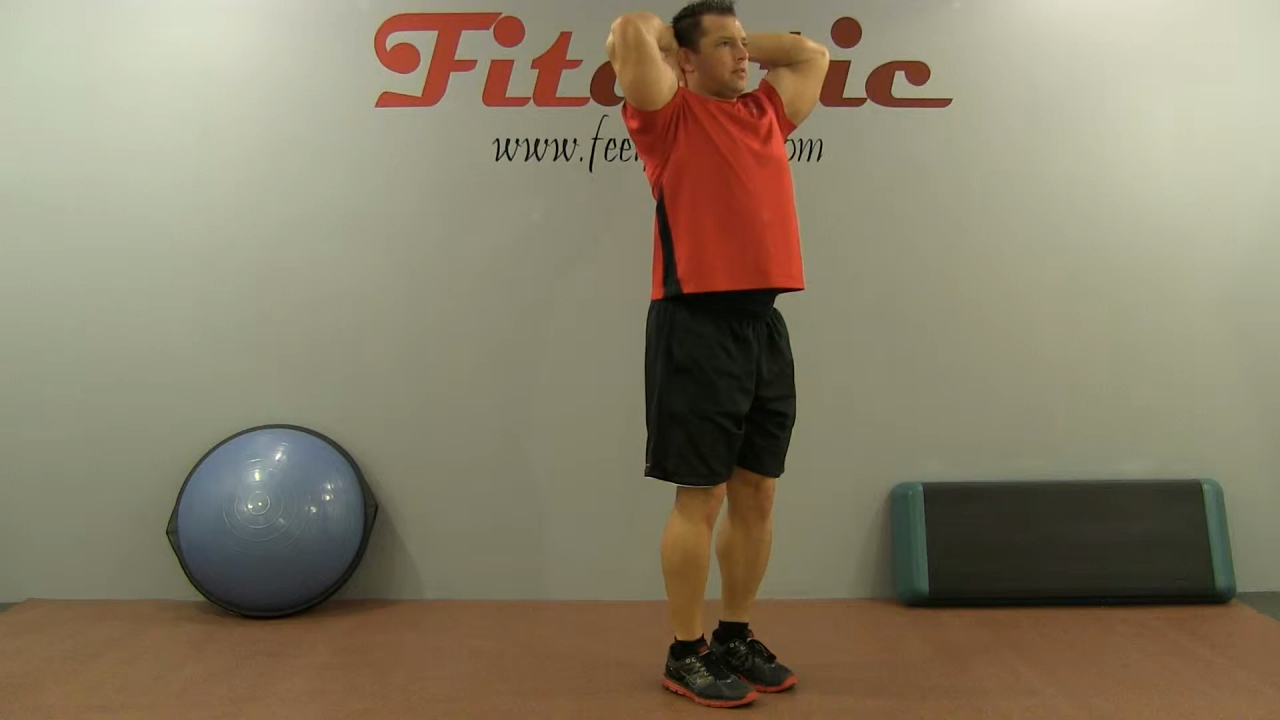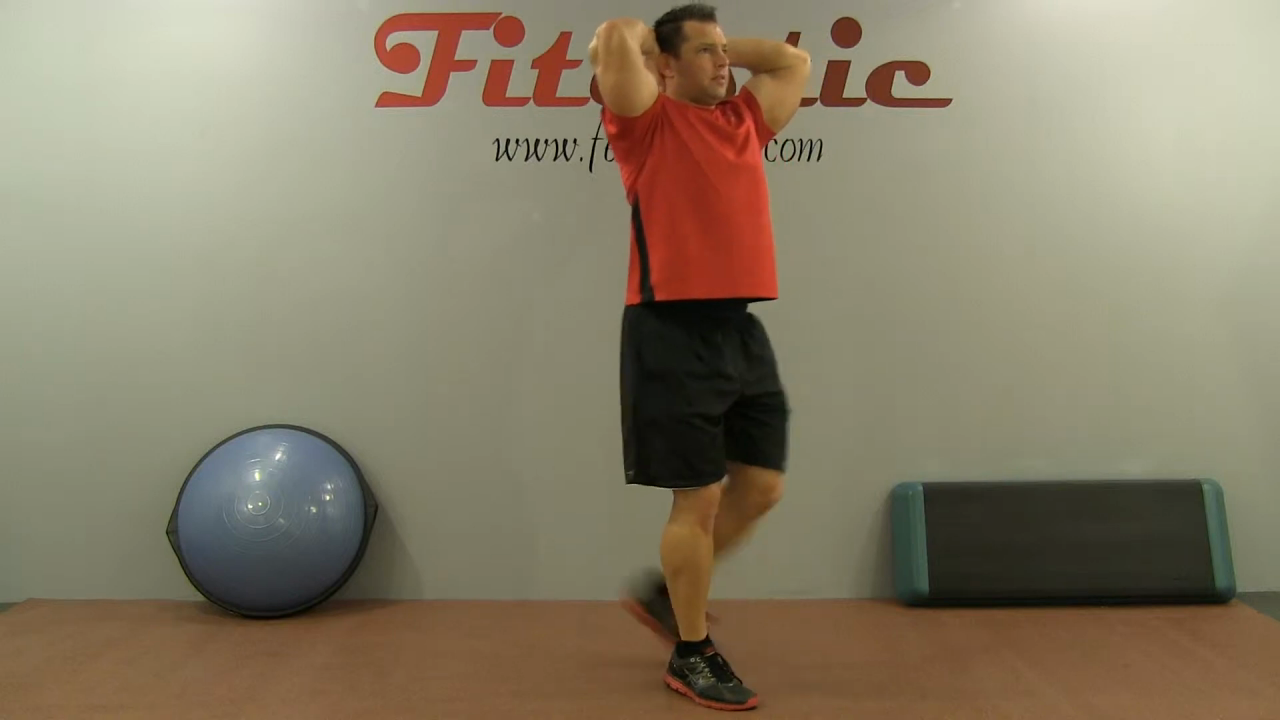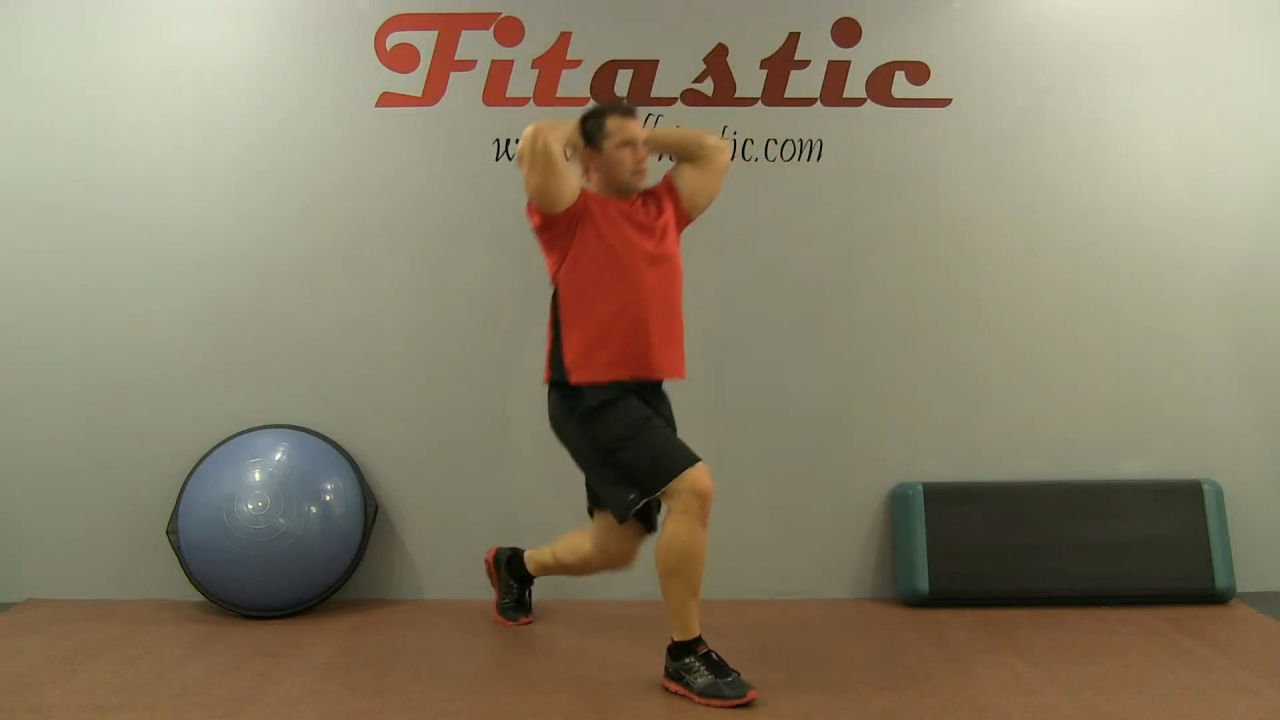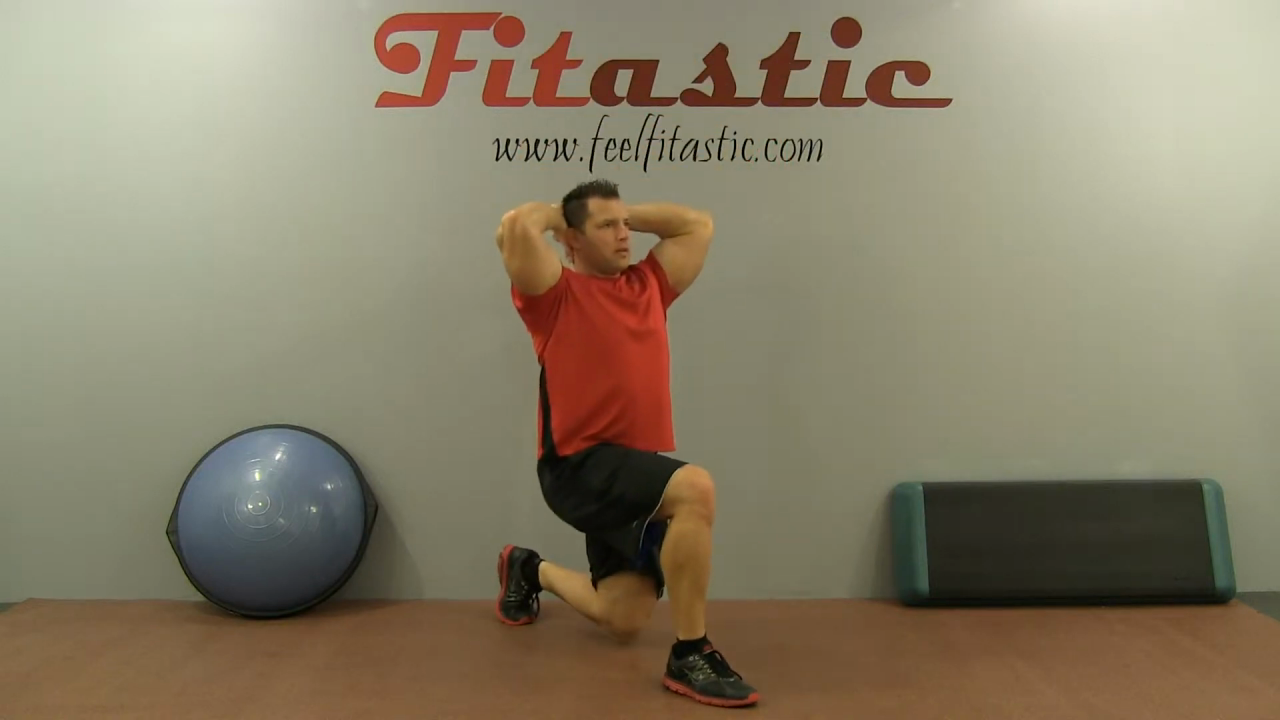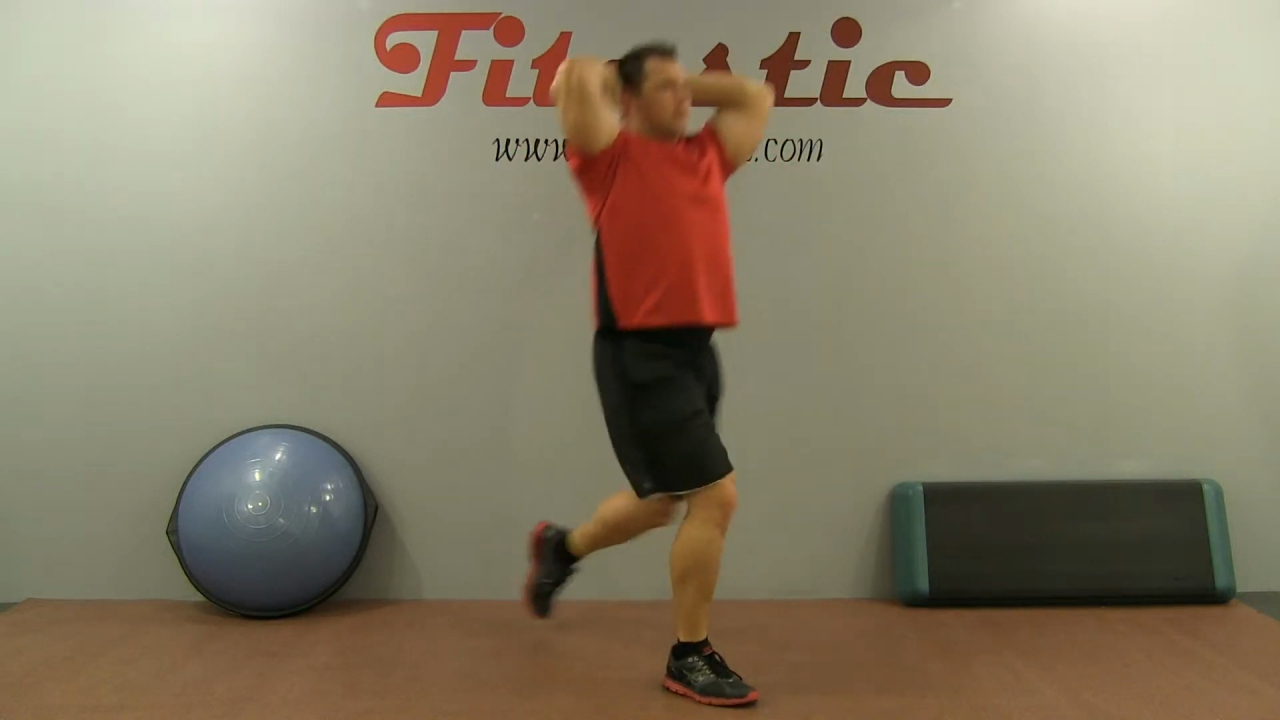
dt=0.7s
person 1, frame 1
left shoulder: (766, 113)
right shoulder: (670, 117)
left hip: (764, 324)
right hip: (697, 326)
left knee: (756, 495)
right knee: (699, 497)
left ankle: (736, 639)
right ankle: (686, 654)
person 1, frame 2
left shoulder: (744, 120)
right shoulder: (649, 122)
left elbow: (794, 62)
left hip: (739, 327)
right hip: (671, 330)
left knee: (761, 489)
right knee: (701, 497)
left ankle: (669, 593)
right ankle: (691, 656)
person 1, frame 3
left shoulder: (664, 208)
right shoulder: (572, 214)
left elbow: (714, 151)
right elbow: (537, 144)
left wrist: (645, 133)
right wrist: (578, 130)
left hip: (644, 392)
right hip: (590, 394)
left knee: (614, 549)
right knee: (693, 488)
left ankle: (515, 565)
right ankle: (685, 655)
person 1, frame 4
left shoulder: (648, 286)
right shoulder: (556, 294)
left elbow: (699, 224)
right elbow: (516, 227)
left wrist: (625, 213)
right wrist: (557, 214)
left hip: (633, 464)
right hip: (578, 464)
left knee: (624, 620)
right knee: (694, 488)
left ankle: (529, 570)
right ankle: (690, 656)
person 1, frame 5
left shoulder: (706, 155)
right shoulder: (612, 157)
left elbow: (758, 98)
right elbow: (573, 81)
left wrist: (689, 83)
right wrist: (610, 76)
left hip: (695, 349)
right hip: (638, 354)
left knee: (658, 502)
right knee: (715, 498)
left ankle: (559, 548)
right ankle: (689, 655)
